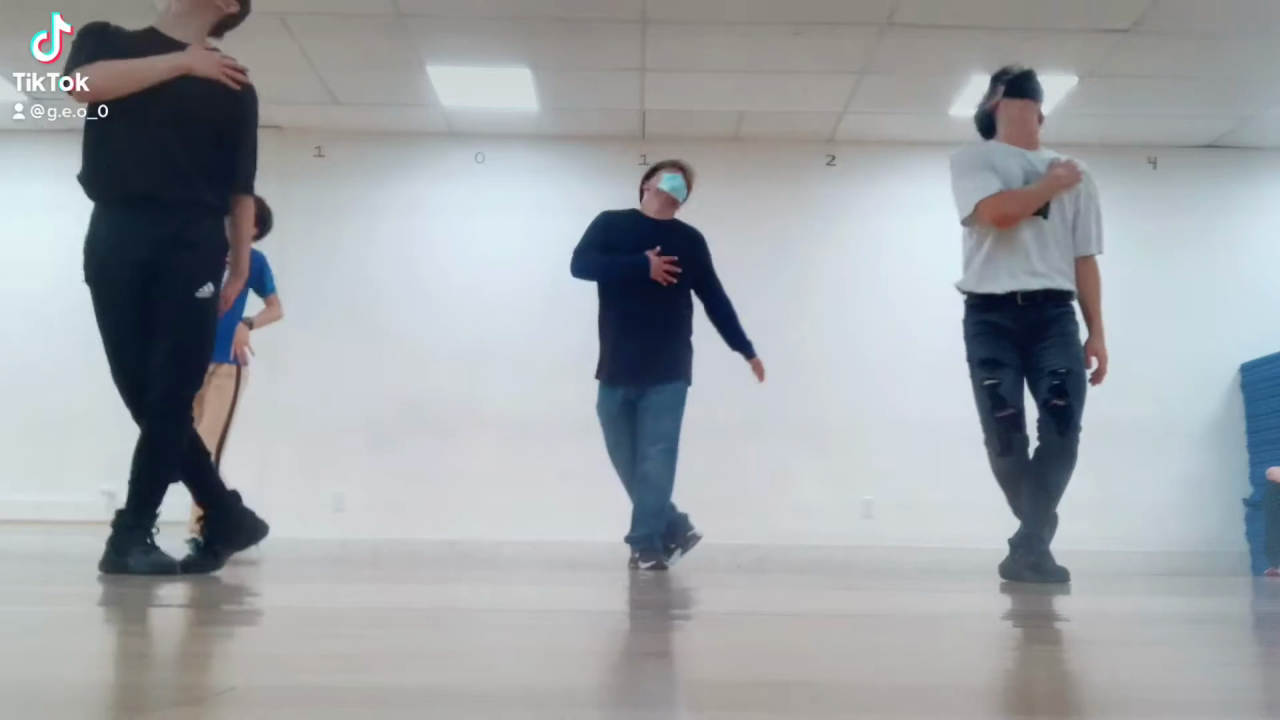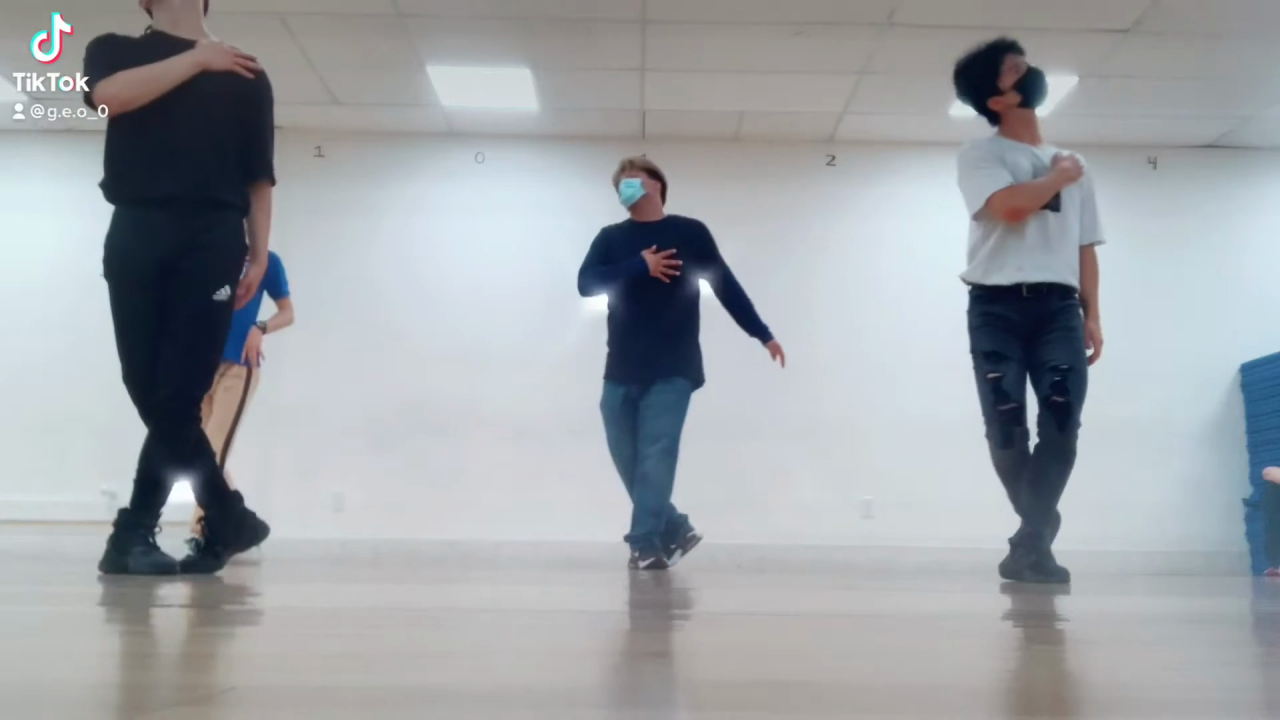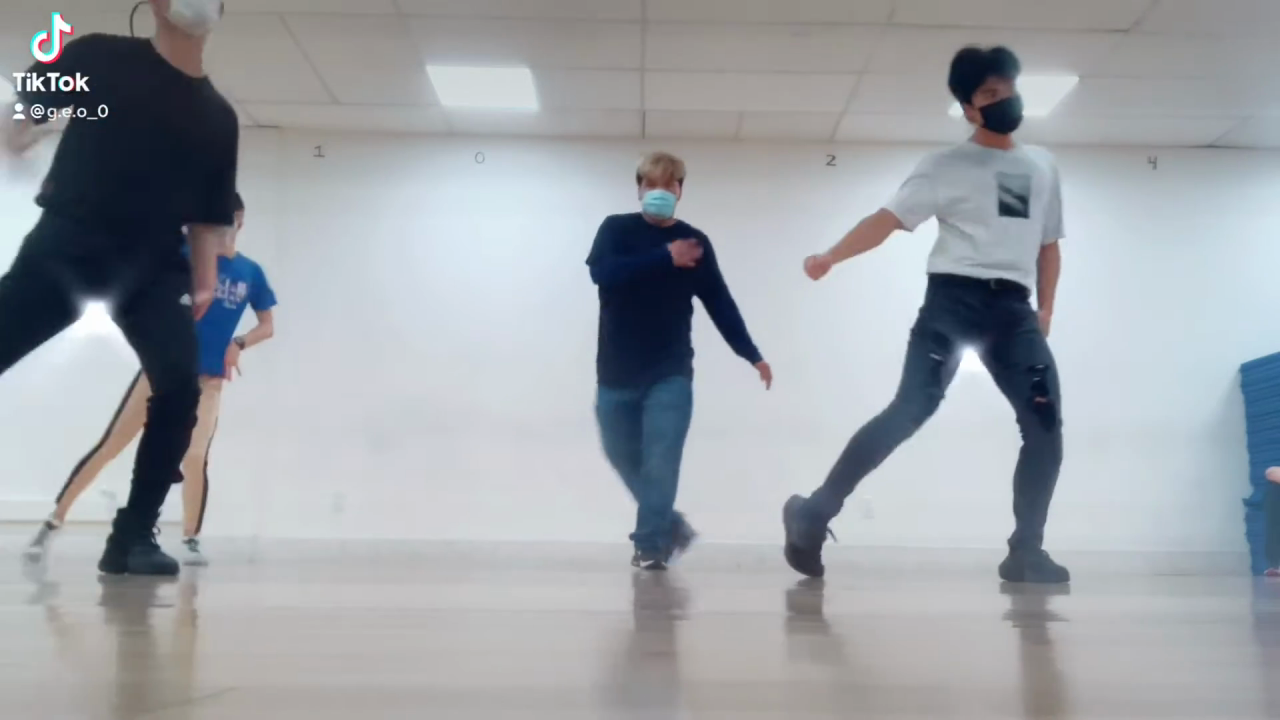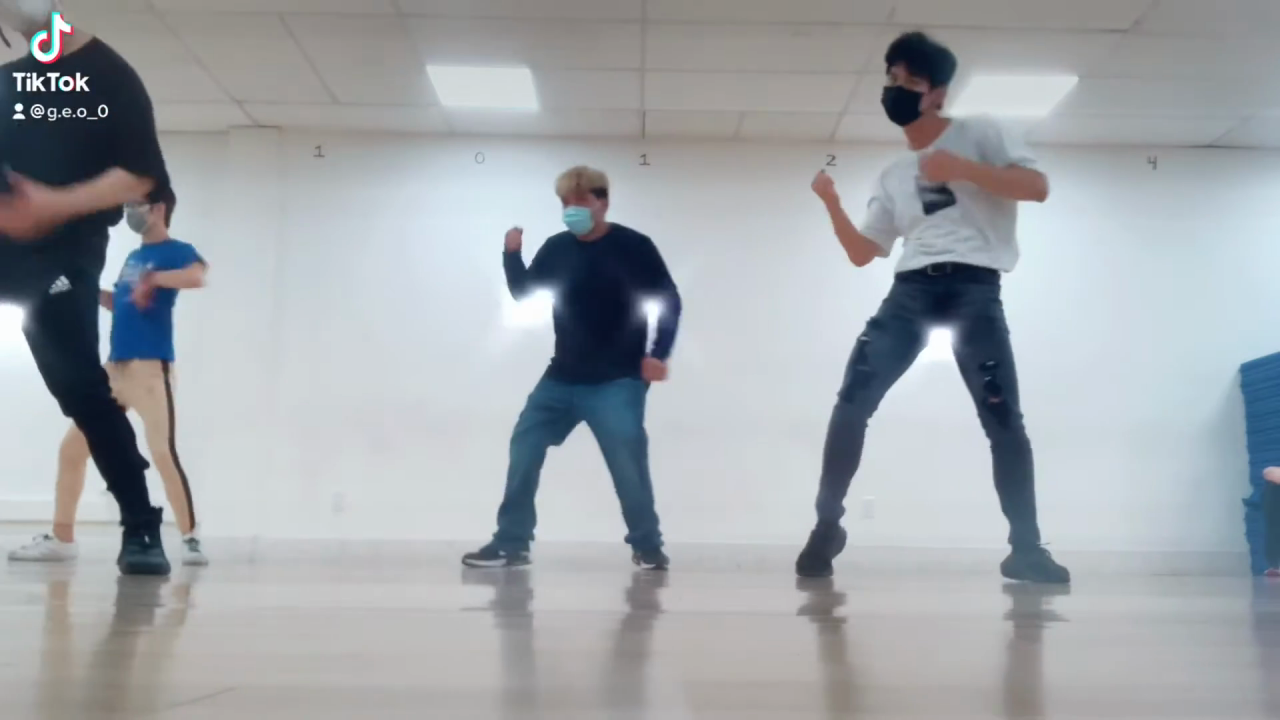
dt=0.7s
person 1, frame 1
left shoulder: (233, 85)
left elbow: (240, 188)
right elbow: (86, 83)
left wrist: (239, 268)
right wrist: (181, 62)
left hip: (193, 241)
right hip: (116, 234)
left knee: (172, 395)
right knee: (142, 392)
left ankle: (132, 533)
right ankle: (225, 518)
person 1, frame 2
left shoulder: (245, 74)
right shoulder: (115, 49)
left elbow: (259, 177)
right elbow: (110, 95)
left wrist: (259, 256)
right wrist: (196, 59)
left hip: (212, 239)
right hip: (137, 235)
left knee: (179, 395)
right knee: (149, 391)
left ankle: (134, 532)
right ankle: (227, 518)
person 1, frame 3
left shoulder: (216, 116)
right shoulder: (98, 58)
left elbow: (209, 217)
left wrist: (205, 282)
left hip: (150, 261)
right hip: (65, 243)
left knee: (179, 385)
left ankle: (134, 532)
person 1, frame 4
left shoulder: (110, 76)
left elbow: (139, 175)
left wrist: (58, 204)
left hip: (59, 254)
left knee: (81, 385)
left ankle: (140, 528)
person 2, frame 1
left shoulder: (1076, 175)
right shoulder: (972, 158)
left elbow: (1084, 258)
right elbow: (998, 212)
left wrist: (1096, 331)
right wrist: (1051, 183)
left hip: (1053, 311)
right hip: (991, 312)
left knee: (1063, 427)
right knee: (1004, 437)
left ankle: (1030, 545)
right ankle: (1036, 537)
person 2, frame 2
left shoulder: (1073, 166)
right shoulder: (980, 154)
left elbow: (1084, 246)
right elbow: (1010, 207)
left wrist: (1092, 315)
right wrist: (1057, 177)
left hip: (1057, 305)
right hip: (997, 303)
left knee: (1061, 426)
right knee: (1006, 431)
left ankle: (1031, 544)
right ankle: (1039, 529)
person 2, frame 3
left shoulder: (1042, 166)
right shoulder: (947, 164)
left elbow: (1048, 245)
right elbow: (888, 217)
left wrist: (1046, 307)
right wrist: (832, 255)
left hip: (1013, 305)
right hip: (952, 296)
left knee: (1045, 423)
right knee: (908, 412)
left ankle: (1025, 550)
right ankle: (811, 514)
person 2, frame 4
left shoulder: (978, 133)
right shoulder: (892, 176)
left elbow: (1037, 188)
right elbow: (862, 253)
left wrist: (964, 170)
right wrist: (831, 205)
left hip: (973, 286)
right hip: (910, 289)
left knee: (1002, 417)
right knee: (853, 400)
left ankle: (1026, 548)
right ankle: (826, 526)
person 3, frame 1
left shoulder: (691, 240)
right shoulder: (610, 224)
left elbow: (714, 299)
right elbow: (581, 265)
left wrist: (745, 350)
right wrist: (642, 266)
left hip: (668, 370)
right hip: (616, 368)
left knee: (656, 457)
right knee: (626, 458)
left ankle: (646, 543)
right ankle: (674, 528)
person 3, frame 2
left shoulder: (691, 233)
right shoulder: (610, 238)
left elbow: (726, 286)
right elbow: (586, 283)
left wrist: (762, 334)
right wrist: (639, 267)
left hip: (671, 370)
right hip: (621, 371)
left knee: (656, 455)
right knee: (627, 458)
left ankle: (645, 543)
right ankle: (674, 530)
person 3, frame 3
left shoulder: (695, 242)
right shoulder: (616, 228)
left elbow: (719, 301)
right elbow: (602, 270)
left wrist: (750, 353)
right wrist: (664, 257)
left hip: (668, 373)
right hip: (616, 370)
left knee: (660, 453)
right knee: (624, 453)
left ankle: (651, 542)
right ankle: (670, 528)
person 3, frame 4
left shoulder: (635, 247)
right shoulder: (557, 248)
left elbow: (668, 300)
right elbow: (523, 289)
left wrist: (658, 352)
right wrist: (511, 255)
left hip: (619, 378)
right hip: (563, 376)
left knee: (626, 451)
right knee: (525, 445)
left ankle: (646, 544)
right ankle: (510, 543)
person 4, frame 1
left shoulder: (251, 260)
left elbow: (275, 309)
left wrist: (247, 324)
left hip: (226, 368)
left knee: (207, 455)
left ankle: (202, 533)
person 4, frame 2
left shoulder: (266, 261)
left elbow: (287, 312)
left wrist: (260, 328)
left hip: (237, 368)
left knee: (212, 456)
left ankle: (201, 532)
person 4, frame 3
left shoulder: (252, 273)
left elbow: (267, 326)
left wrist: (239, 343)
left hip: (208, 382)
left knee: (195, 459)
right knee: (107, 447)
left ankle: (191, 539)
right ankle: (55, 521)
person 4, frame 4
left shoulder: (176, 252)
right shoulder: (134, 256)
left elbow: (197, 276)
right elbow: (117, 302)
left wrist: (152, 279)
left hip: (151, 369)
right hip: (114, 368)
left knee: (162, 455)
right knee: (72, 448)
left ankle: (190, 537)
right ankle: (61, 539)
